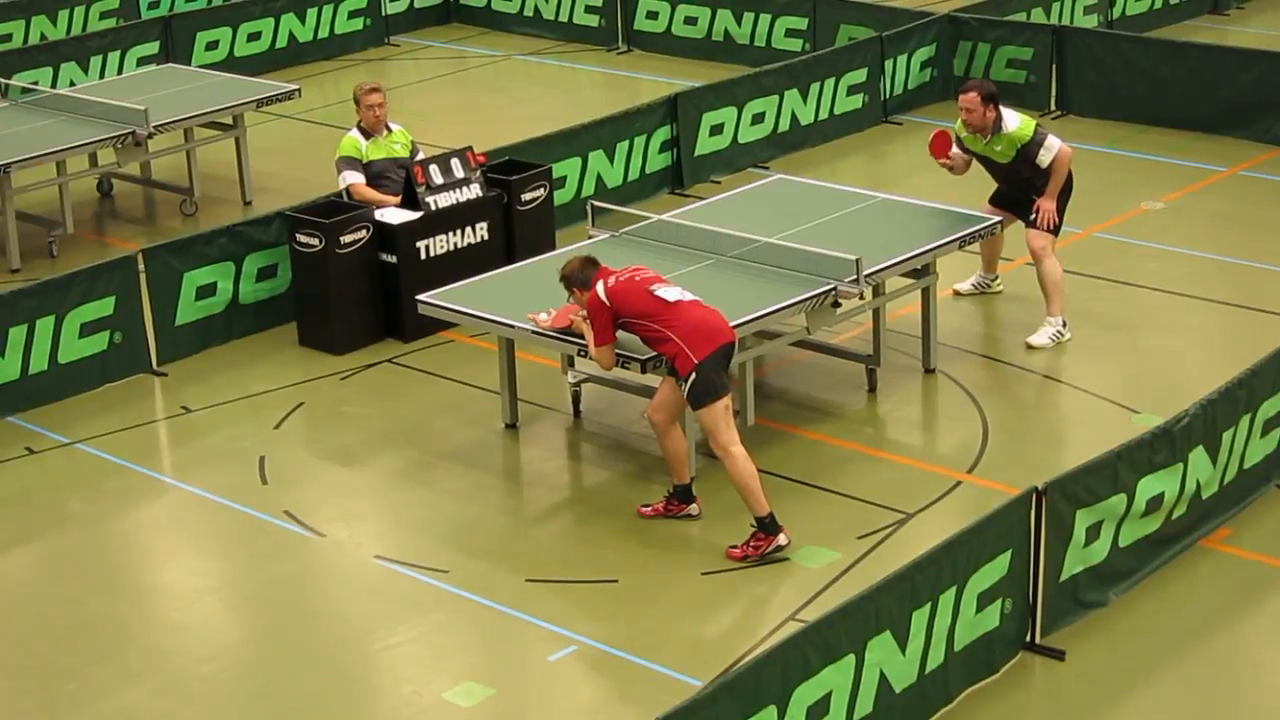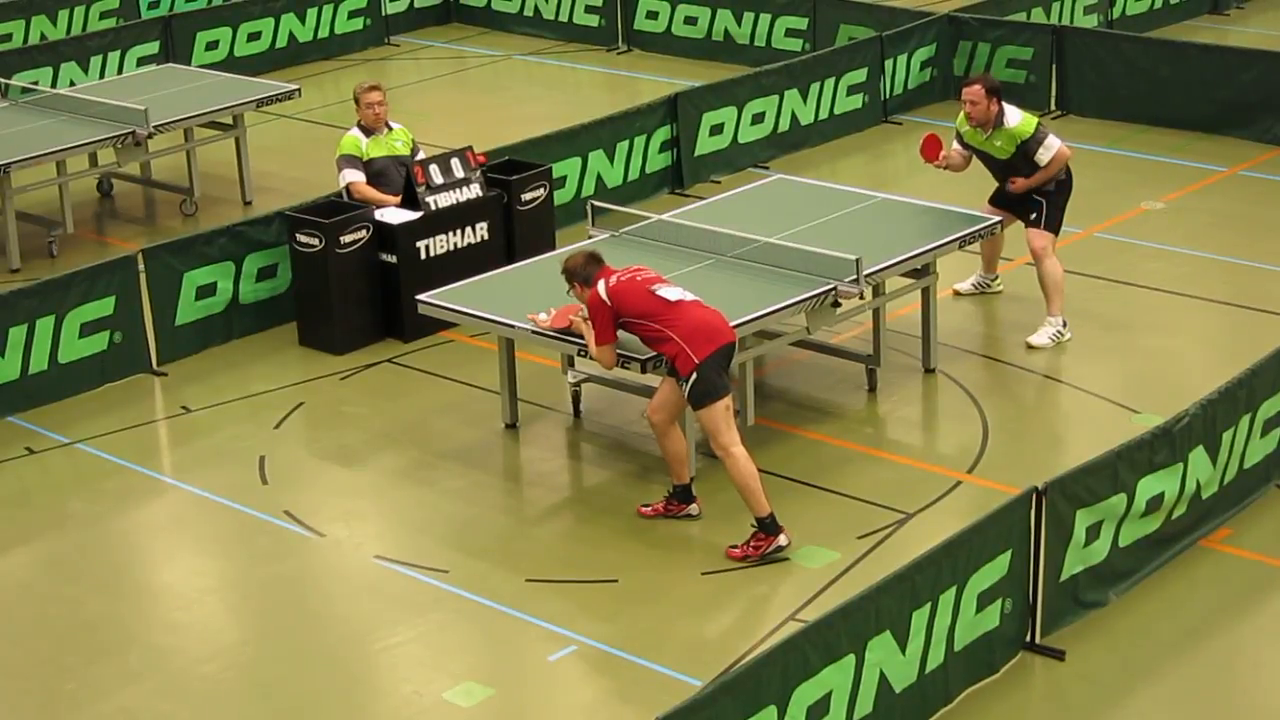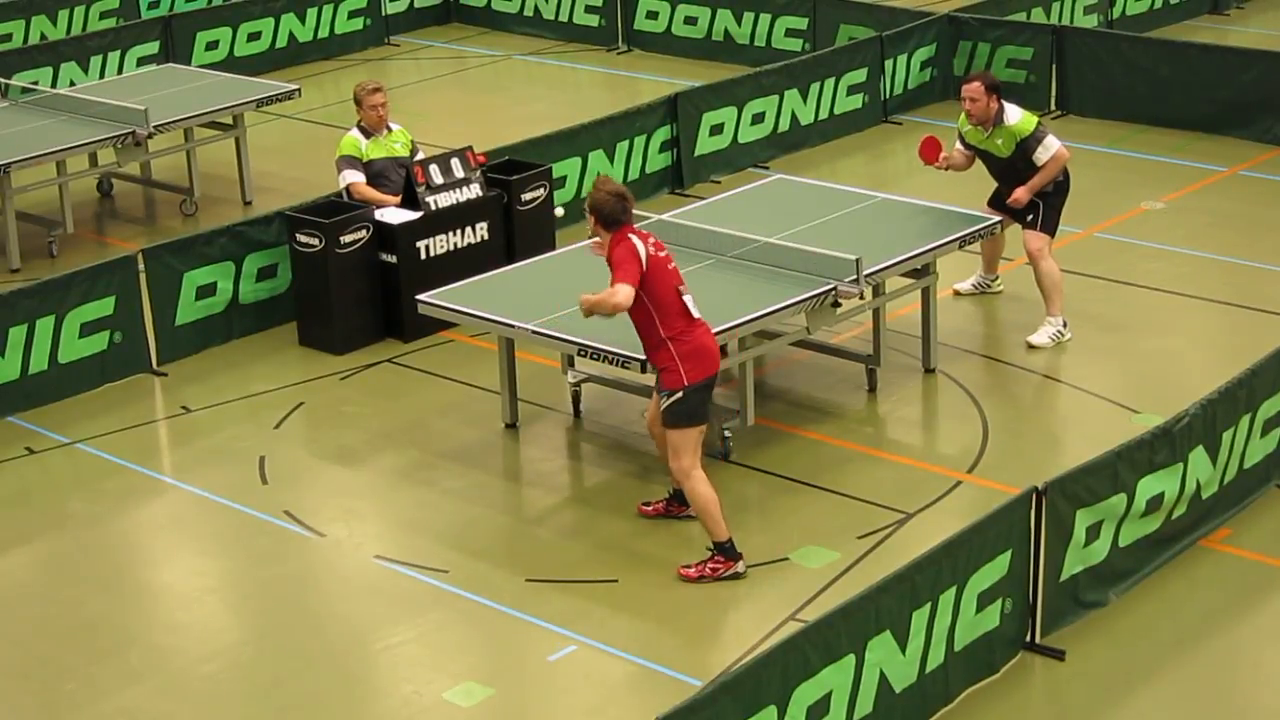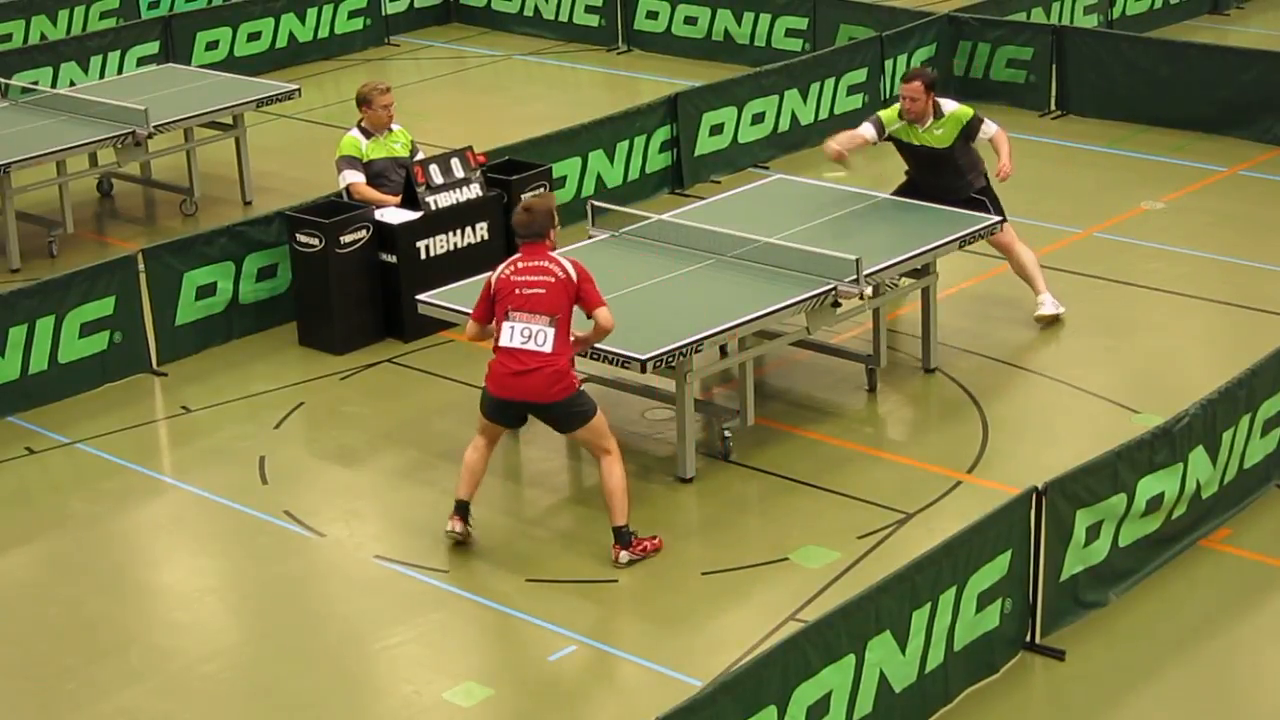
dt=1s
person 1, frame 1
left shoulder: (597, 297)
right shoulder: (632, 272)
left elbow: (606, 361)
left wrist: (585, 329)
right wrist: (590, 323)
left hip: (697, 346)
right hip: (715, 329)
left knee: (725, 445)
right knee: (659, 416)
left ankle: (770, 531)
right ankle: (683, 498)
person 1, frame 2
left shoulder: (598, 296)
right shoulder: (632, 273)
left elbow: (607, 361)
left wrist: (585, 330)
right wrist: (582, 323)
left hip: (699, 347)
right hip: (715, 330)
left knee: (726, 445)
right knee: (659, 416)
left ankle: (770, 531)
right ankle: (682, 498)
person 1, frame 3
left shoulder: (626, 250)
right shoulder: (641, 239)
left elbow: (620, 300)
left wrist: (590, 302)
left hip: (685, 364)
right hip: (694, 351)
left knee: (685, 466)
right knee: (656, 424)
left ankle: (727, 556)
right ankle: (681, 501)
person 1, frame 4
left shoulder: (500, 274)
right shoulder: (570, 269)
left elbow: (473, 332)
right elbow: (606, 322)
right wrist: (584, 342)
left hip: (503, 382)
right hip: (554, 385)
left knee: (483, 439)
right knee: (607, 451)
left ankle: (459, 517)
right ankle: (624, 542)
person 2, frame 1
left shoulder: (1018, 130)
right shoulder: (964, 128)
left elbow: (1064, 154)
right elbow: (963, 164)
left wrist: (1050, 198)
right wrist: (951, 162)
left hip: (1048, 186)
right hip: (1014, 185)
left knee: (1039, 247)
left ankle: (1057, 323)
right ankle: (988, 277)
person 2, frame 2
left shoulder: (1019, 127)
right shoulder: (966, 123)
left elbow: (1063, 154)
right elbow: (962, 159)
left wrist: (1029, 183)
right wrist: (947, 160)
left hip: (1048, 184)
right hip: (1013, 183)
left knee: (1040, 247)
left ankle: (1056, 323)
right ankle: (988, 278)
person 2, frame 3
left shoulder: (1019, 125)
right shoulder: (967, 123)
left elbow: (1060, 156)
right elbow: (965, 158)
left wrist: (1029, 190)
right wrist: (949, 160)
left hip: (1046, 186)
right hip: (1012, 184)
left knee: (1036, 248)
left ankle: (1056, 323)
right ankle: (989, 278)
person 2, frame 4
left shoulder: (956, 114)
right shoulder: (890, 119)
left elbow: (996, 132)
right elbow: (857, 136)
left wrist: (1005, 159)
right wrist: (836, 145)
left hip: (969, 187)
right hip: (923, 186)
left knee: (1007, 241)
left ankle: (1045, 299)
